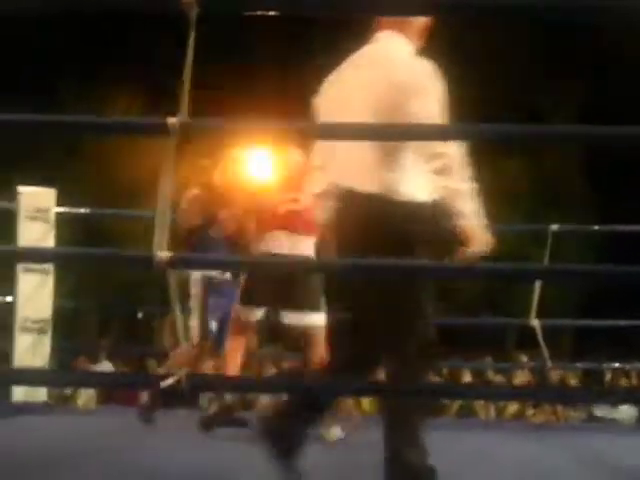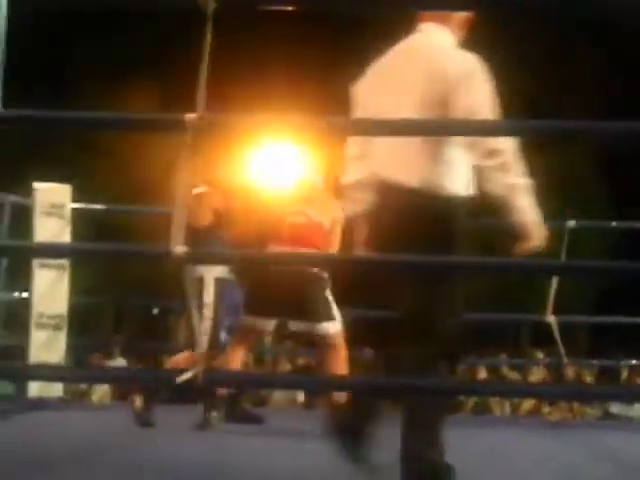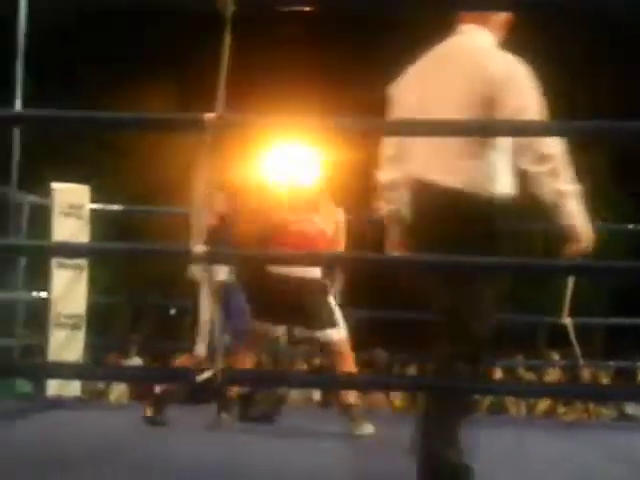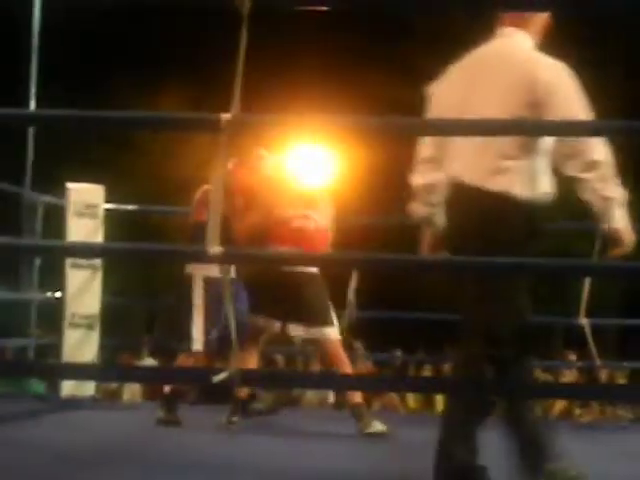
dt=0.1s
person 1, frame 1
left shoulder: (343, 75)
right shoulder: (415, 71)
left elbow: (323, 155)
right elbow: (439, 151)
left wrist: (328, 216)
right wrist: (470, 220)
left hip: (352, 213)
right hip: (394, 217)
left knee: (358, 338)
right knee: (407, 345)
left ankle: (288, 425)
person 1, frame 2
left shoulder: (382, 67)
right shoulder: (461, 65)
left elbow: (359, 147)
right elbow: (492, 145)
left wrist: (360, 212)
right wrist: (526, 215)
left hip: (389, 208)
right hip: (431, 209)
left knee: (416, 332)
right knee: (433, 338)
left ankle: (357, 418)
person 1, frame 3
left shoulder: (420, 68)
right shoulder: (503, 68)
left elbow: (393, 148)
right elbow: (539, 148)
left wrist: (393, 212)
right wrist: (574, 217)
left hip: (425, 206)
right hip: (468, 211)
left knee: (457, 332)
right knee: (463, 338)
person 1, frame 4
left shoulder: (459, 71)
right shoulder: (546, 72)
left elbow: (430, 152)
right elbow: (585, 152)
left wrist: (427, 215)
left hip: (463, 209)
right hip: (506, 213)
left knee: (498, 335)
right knee: (492, 341)
person 2, frame 1
left shoulder: (271, 182)
right elbow: (320, 232)
left hip: (267, 259)
left knee: (238, 333)
right knee: (316, 343)
left ankle: (226, 402)
person 2, frame 2
left shoulder: (280, 198)
right shoulder: (333, 207)
left elbow: (242, 236)
right elbow: (331, 250)
left hip: (271, 271)
right hip: (306, 276)
left knee: (243, 339)
right knee: (336, 344)
person 2, frame 3
left shoulder: (282, 203)
right shoulder: (335, 213)
left elbow: (260, 235)
left hip: (274, 278)
right hip: (309, 282)
left knee: (251, 343)
right knee: (342, 350)
left ankle: (226, 408)
right ankle: (355, 417)
person 2, frame 4
left shoulder: (273, 194)
right shoulder: (326, 204)
left elbow: (241, 232)
left hip: (274, 273)
right hip: (308, 277)
left knee: (253, 340)
right knee: (335, 351)
left ankle: (239, 410)
right ankle: (363, 416)
person 3, frame 1
left shoulder: (223, 203)
right shoulder: (198, 197)
right elbow: (227, 226)
left hip: (226, 279)
right hip: (205, 278)
left knee: (216, 347)
right knee: (200, 344)
right ankle: (153, 392)
person 3, frame 2
right shoulder: (205, 196)
left hip: (225, 279)
right hip: (214, 279)
right knee: (206, 350)
left ankle: (232, 405)
right ankle: (147, 396)
person 3, frame 3
left shoulder: (225, 200)
right shoulder: (217, 198)
left hip: (227, 281)
right hip: (213, 281)
left knee: (242, 343)
right knee: (202, 355)
right ankle: (155, 402)
person 3, frame 4
left shoulder: (237, 198)
right shoulder: (209, 194)
left hip: (231, 279)
right hip: (208, 279)
left knee: (243, 341)
right knee: (201, 351)
right ankle: (167, 407)
